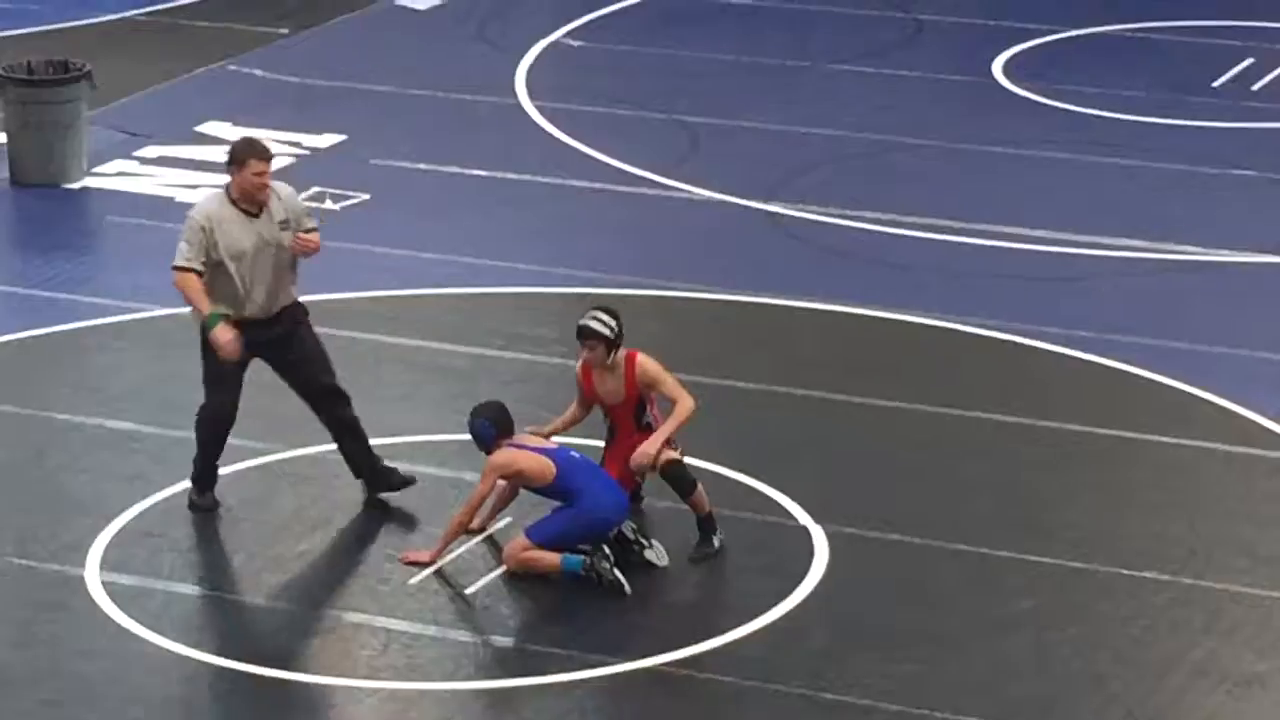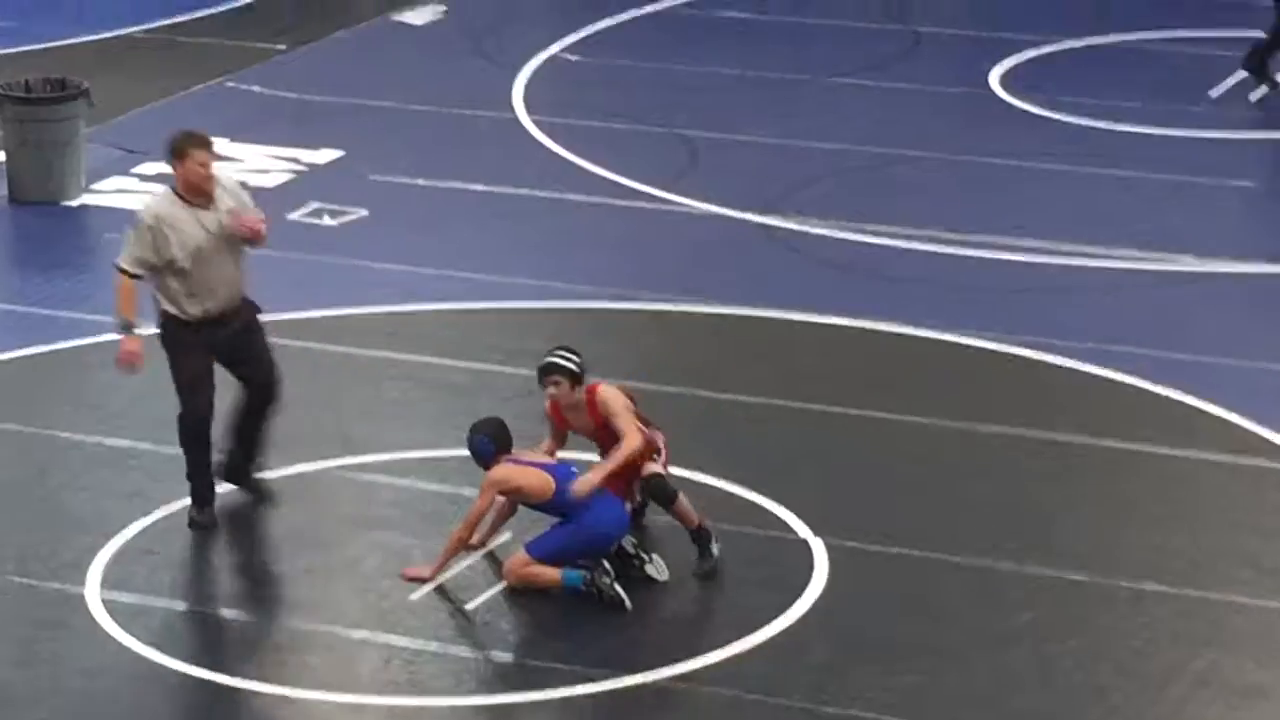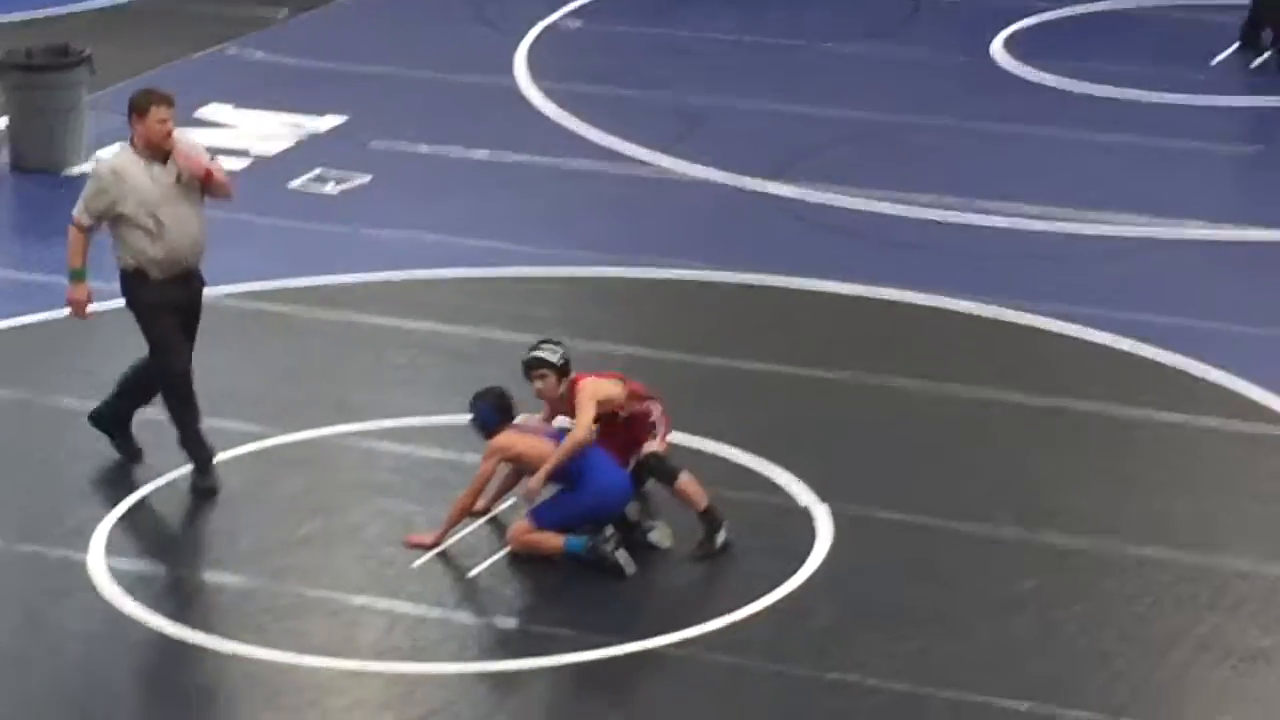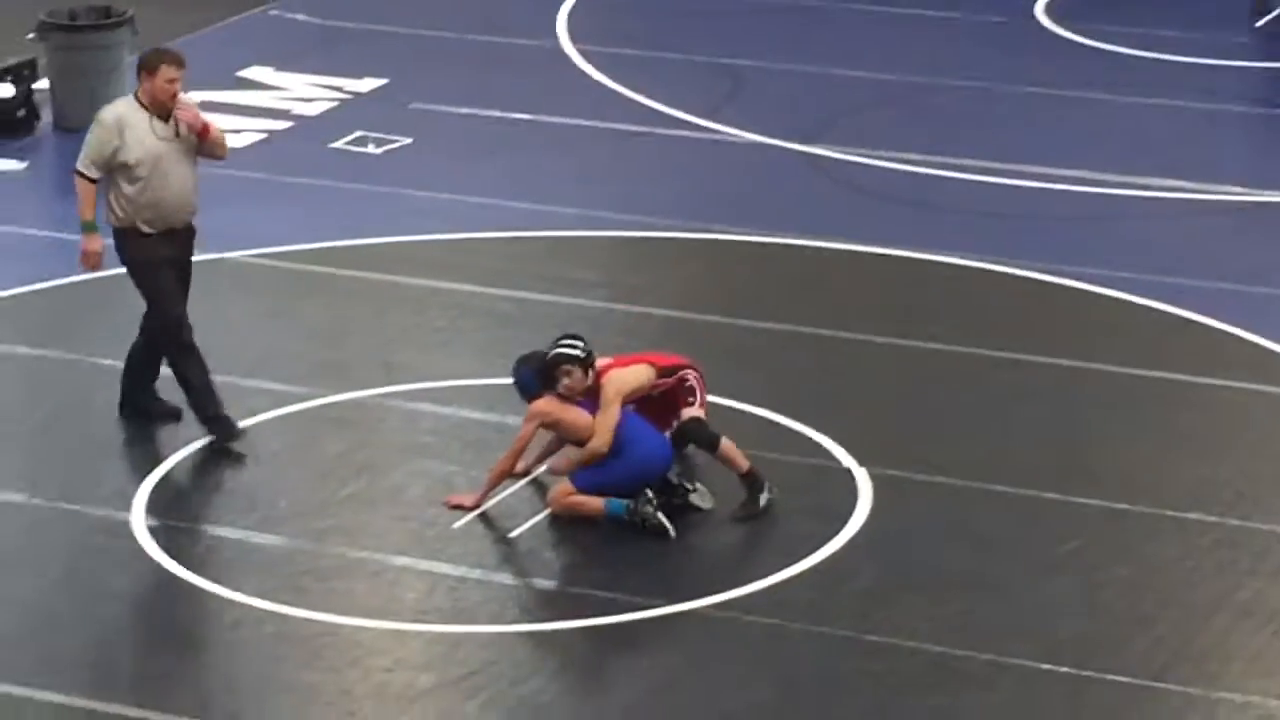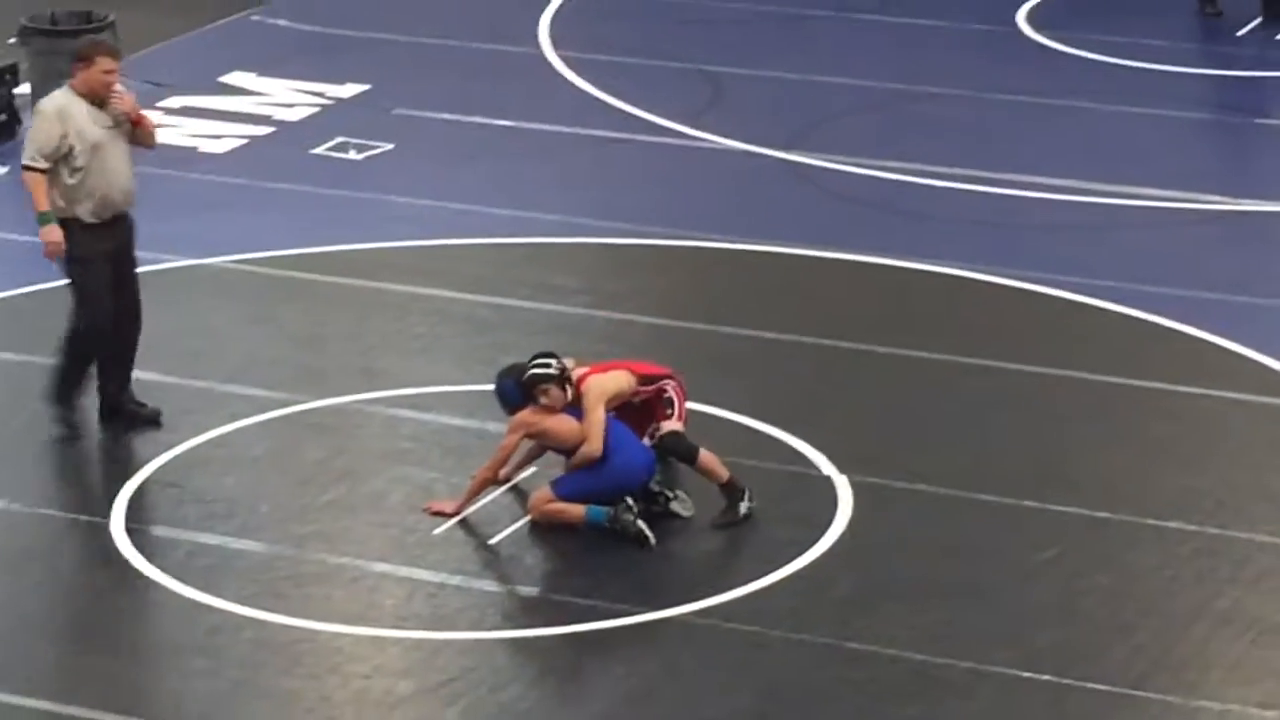
dt=0.2s
person 1, frame 1
left shoulder: (284, 197)
right shoulder: (205, 217)
left elbow: (311, 234)
right elbow: (183, 274)
left wrist: (309, 243)
right wrist: (213, 323)
left hip: (283, 317)
right hip: (230, 328)
left knee: (327, 392)
right knee: (219, 409)
left ankle: (373, 473)
right ankle: (202, 484)
person 1, frame 2
left shoulder: (231, 191)
right shoulder: (156, 216)
left elbow: (258, 232)
right elbow: (128, 273)
left wrist: (253, 231)
right wrist: (129, 332)
left hip: (235, 315)
right hip: (187, 328)
left knee: (265, 386)
right knee: (198, 412)
left ankle: (239, 466)
right ankle: (202, 499)
person 1, frame 3
left shoulder: (187, 151)
right shoulder: (113, 171)
left elbow: (225, 190)
right elbow: (81, 224)
left wrist: (205, 173)
right wrist: (77, 279)
left hip: (188, 278)
right hip: (149, 285)
left knee: (170, 364)
right knee: (175, 369)
left ankle: (111, 415)
right ankle: (201, 460)
person 1, frame 4
left shoulder: (186, 111)
right shoulder: (115, 119)
left elbow: (220, 152)
right elbow: (86, 175)
left wrist: (201, 128)
right wrist: (89, 231)
left hip: (180, 234)
right hip: (141, 241)
left knee: (162, 319)
right knee: (175, 325)
left ankle: (137, 396)
right ankle: (212, 415)
person 1, frame 5
left shoulder: (117, 101)
right shoulder: (55, 109)
left elbow: (148, 141)
right elbow: (33, 169)
left wrist: (136, 117)
right wrist: (46, 221)
left hip: (118, 225)
right hip: (80, 233)
left knee: (128, 315)
right knee: (94, 319)
left ankle: (118, 400)
right ankle: (64, 396)
person 2, frame 1
left shoulder: (498, 460)
right shoulder: (524, 441)
left elbow: (465, 515)
right elbow: (510, 489)
left wrist: (433, 554)
right wrist: (484, 522)
left hip: (595, 508)
right hip: (615, 498)
left knee: (512, 557)
right knee: (548, 536)
left ankle: (588, 564)
person 2, frame 2
left shoulder: (496, 476)
right shoulder: (523, 458)
left elbow: (464, 532)
right elbow: (509, 505)
left wrist: (433, 570)
right wrist: (483, 538)
left hip: (596, 524)
right hip: (615, 513)
left knee: (513, 572)
right knee: (552, 552)
left ankle: (589, 580)
person 2, frame 3
left shoulder: (499, 444)
right shoulder: (525, 430)
left elbow: (468, 499)
left wrist: (437, 536)
left hip: (600, 490)
right hip: (618, 480)
left knee: (516, 538)
left ankle: (593, 546)
person 2, frame 4
left shoulder: (539, 409)
right shoulder: (567, 396)
left elbow: (508, 463)
left wrist: (477, 498)
right wrist: (530, 465)
left hip: (640, 458)
right hip: (660, 448)
left knee: (557, 500)
left ankle: (634, 508)
right ankle: (665, 486)
person 2, frame 5
left shoulder: (523, 420)
right shoulder: (552, 407)
left elbow: (490, 472)
left wrist: (458, 505)
right wrist: (510, 471)
left hip: (623, 468)
right hip: (643, 457)
left knee: (537, 506)
left ankle: (614, 516)
person 3, frame 1
left shoulder: (639, 365)
right shoulder: (583, 371)
left elbow: (686, 402)
right elbow: (582, 407)
left wrist: (655, 441)
right wrist: (550, 431)
left hip: (650, 432)
right hip: (619, 439)
left knee: (673, 471)
left ankle: (710, 531)
right ankle: (632, 490)
person 3, frame 2
left shoulder: (604, 398)
right shoulder: (553, 409)
left elbow: (633, 441)
right elbow: (554, 442)
left wrist: (597, 474)
left hip: (643, 445)
right hip: (614, 453)
left knee: (655, 486)
left ankle: (705, 541)
right ankle: (636, 500)
person 3, frame 3
left shoulder: (585, 390)
right shoulder: (551, 394)
left elbow: (581, 435)
right elbow: (547, 419)
left wrist: (541, 474)
left hip: (644, 413)
right hip: (615, 425)
left knee: (653, 463)
left ankle: (715, 525)
person 3, frame 4
left shoulder: (610, 383)
right shoulder: (584, 375)
left elbow: (600, 445)
left wrist: (570, 466)
left hip: (681, 379)
right hip: (654, 393)
left knee: (694, 431)
left ankle: (758, 486)
right ankle: (677, 435)
person 3, frame 5
left shoulder: (591, 389)
right shoulder: (567, 380)
left elbow: (592, 450)
left wrist: (568, 466)
left hip: (661, 387)
right hip: (635, 399)
left knee: (673, 444)
left ankle: (738, 495)
